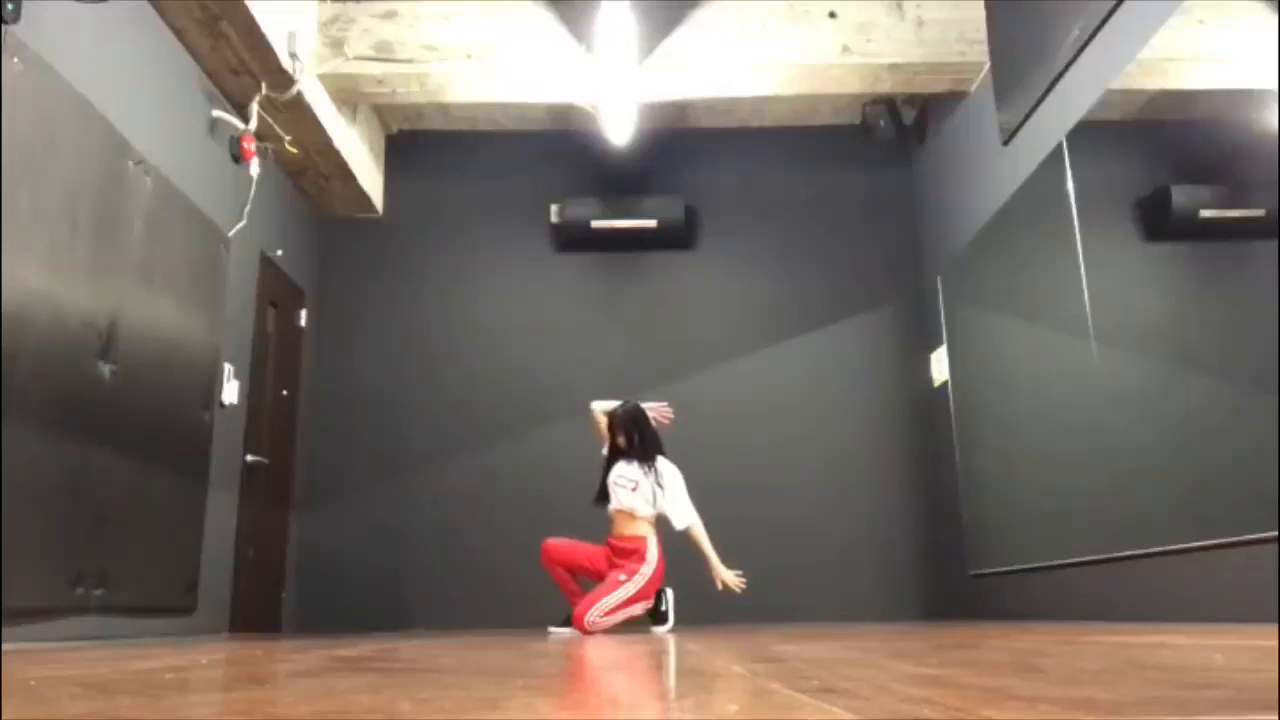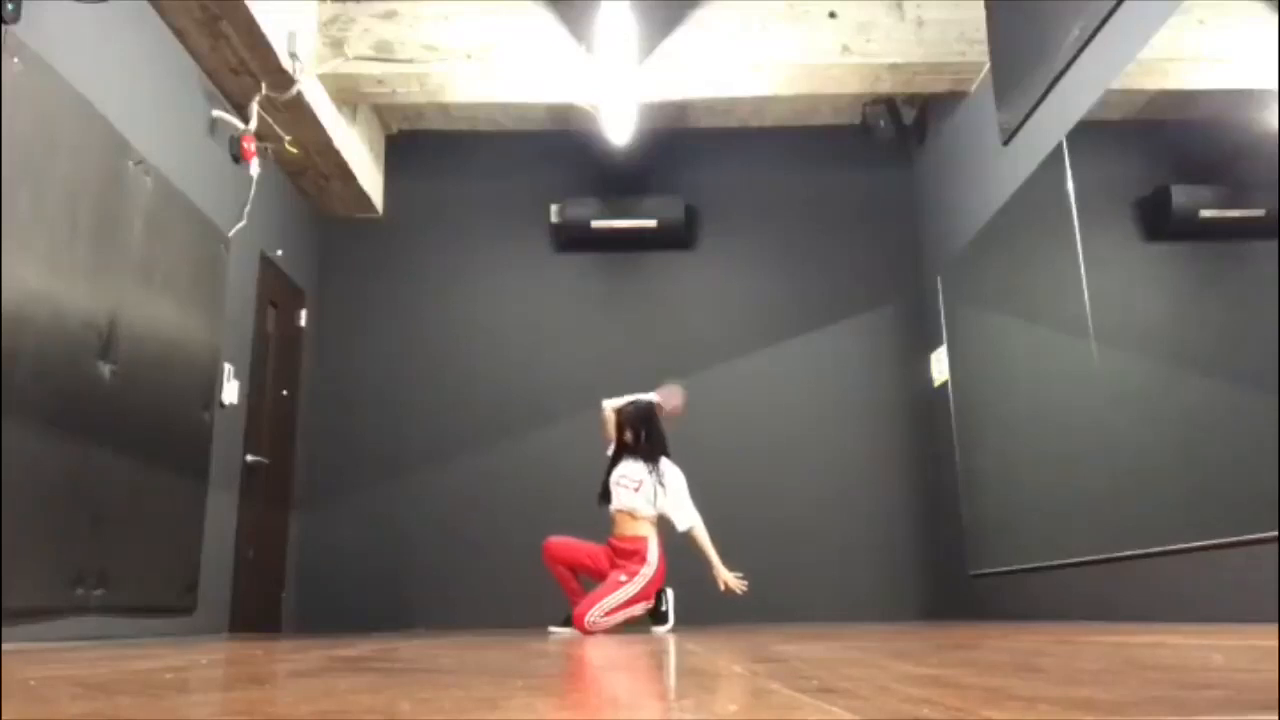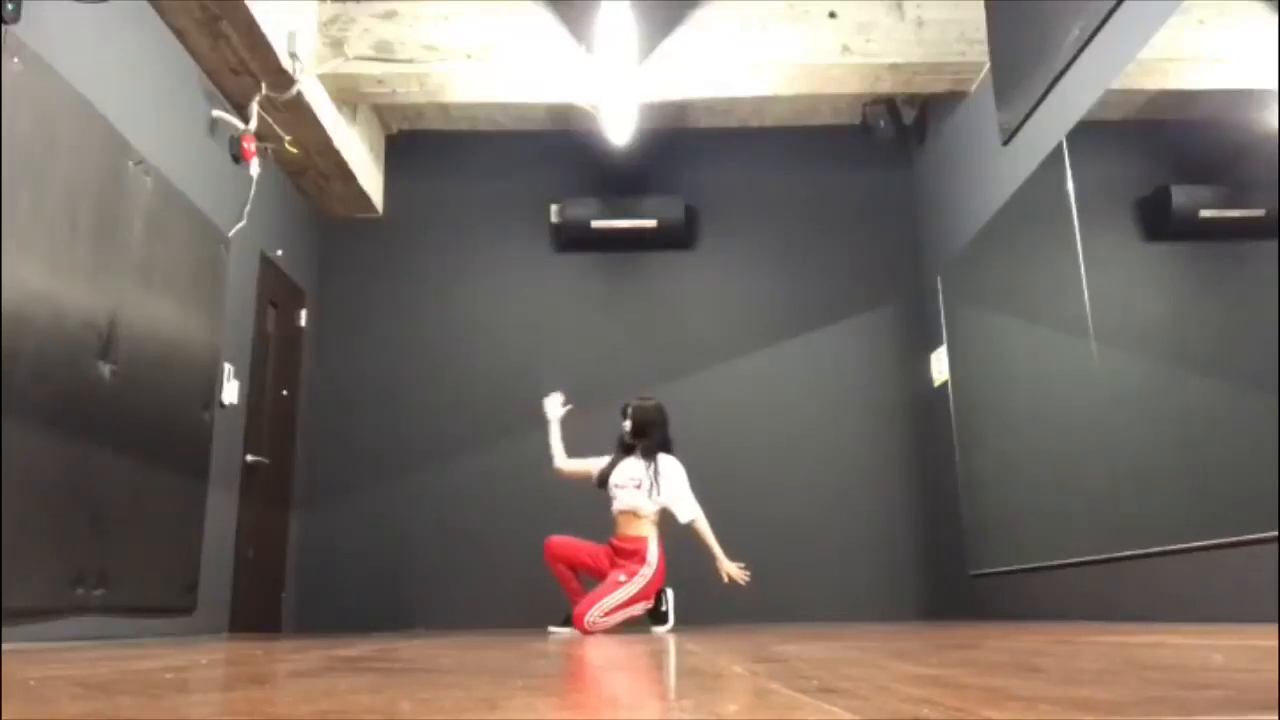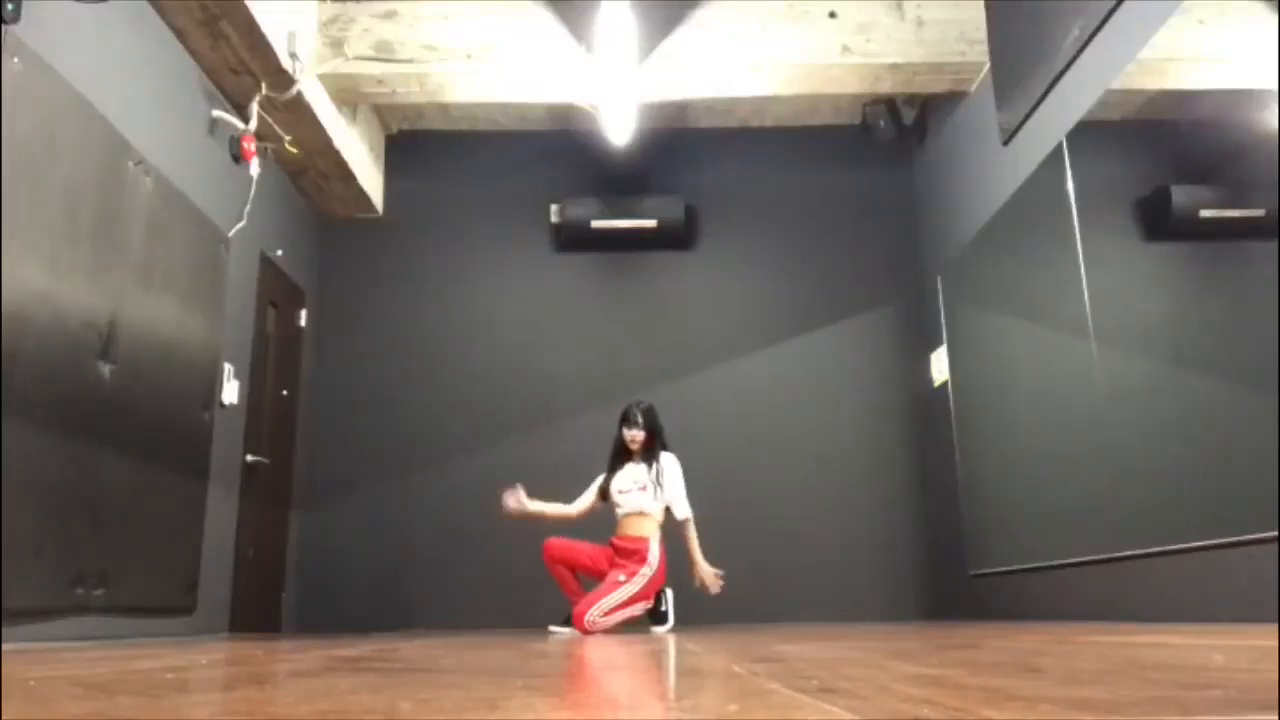
dt=0.5s
person 1, frame 1
left shoulder: (662, 469)
right shoulder: (618, 459)
left elbow: (689, 518)
right elbow: (596, 408)
left wrist: (716, 565)
right wrist: (640, 411)
left hip: (643, 560)
right hip: (613, 553)
left knee: (585, 621)
right knee: (551, 549)
left ankle: (652, 602)
right ankle: (581, 606)
person 1, frame 2
left shoulder: (665, 470)
right shoulder: (623, 457)
left elbow: (691, 520)
right elbow: (608, 406)
left wrist: (718, 567)
right wrist: (650, 400)
left hip: (644, 562)
right hip: (614, 554)
left knee: (587, 622)
right knee: (553, 549)
left ankle: (653, 602)
right ankle: (582, 609)
person 1, frame 3
left shoulder: (665, 466)
right shoulder: (617, 462)
left elbow: (693, 513)
right elbow: (562, 465)
left wrist: (720, 558)
right wrist: (554, 419)
left hip: (644, 560)
right hip: (615, 553)
left knee: (586, 621)
left ankle: (653, 602)
right ankle: (581, 607)
person 1, frame 4
left shoulder: (666, 462)
right shoulder: (615, 471)
left elbow: (684, 514)
right elbow: (575, 510)
left wrist: (698, 562)
right wrist: (528, 506)
left hip: (647, 559)
right hip: (616, 554)
left knee: (586, 622)
right knee: (554, 549)
left ankle: (653, 602)
right ankle: (582, 609)
